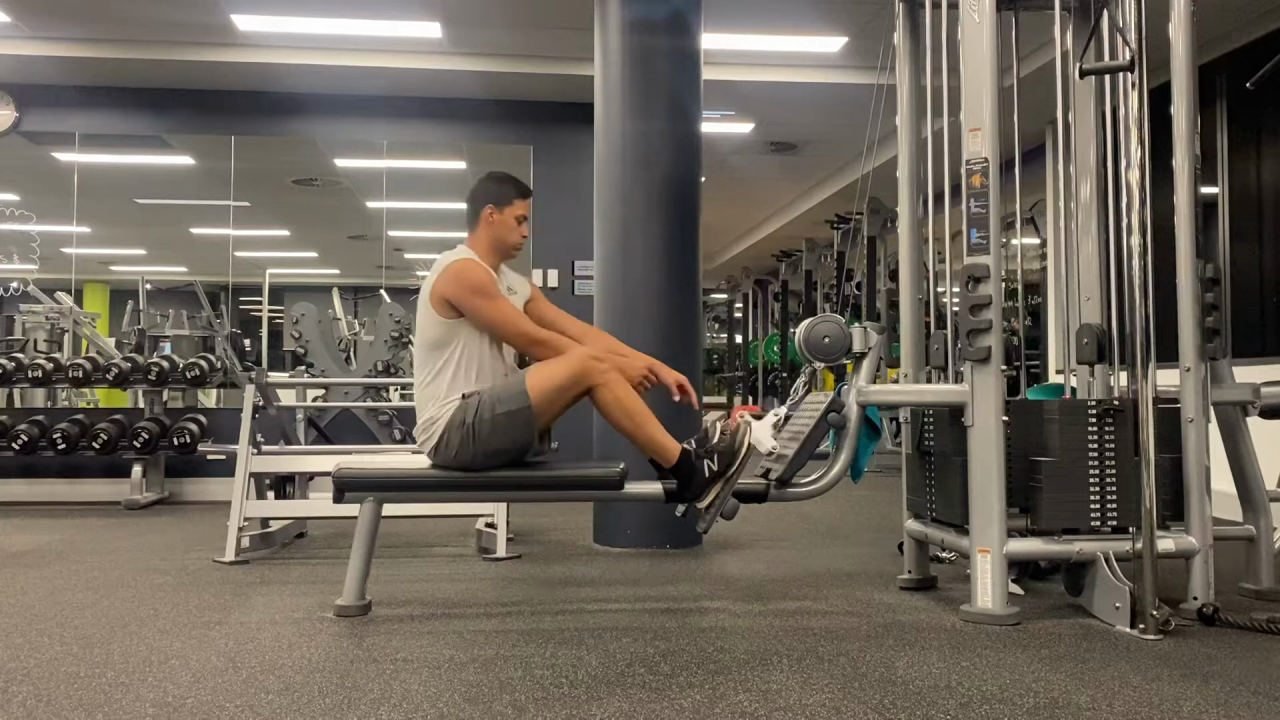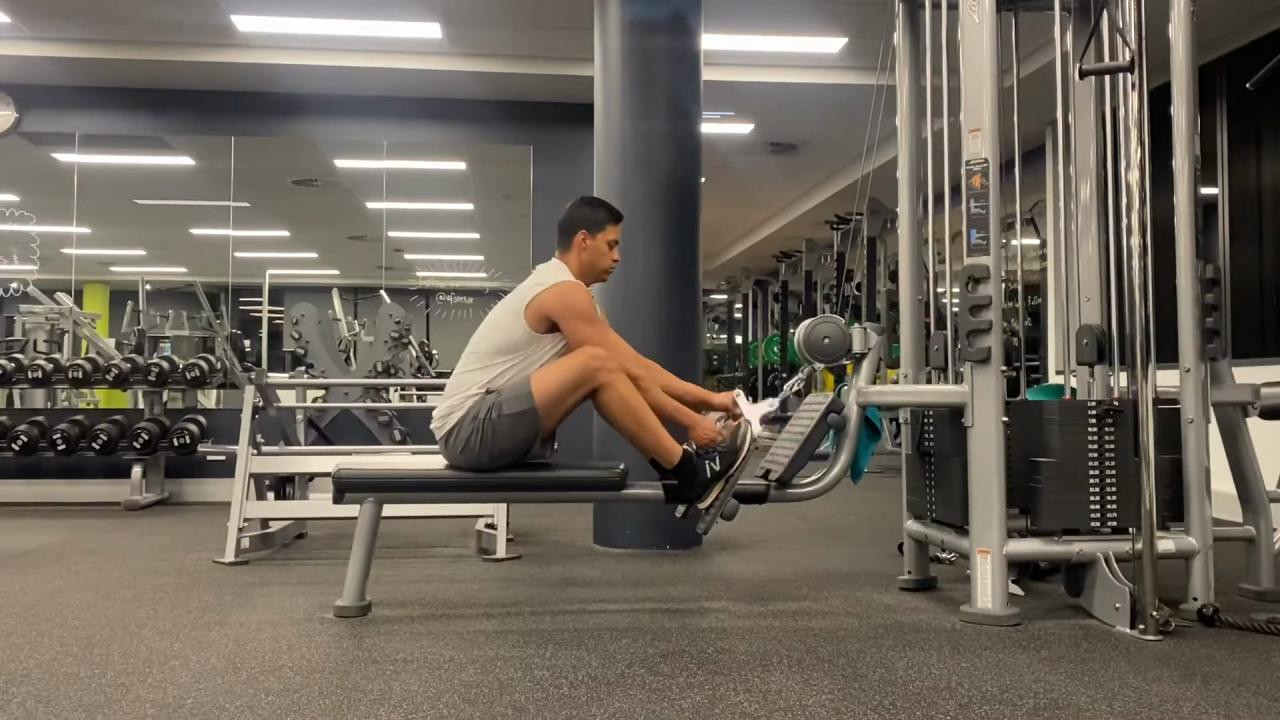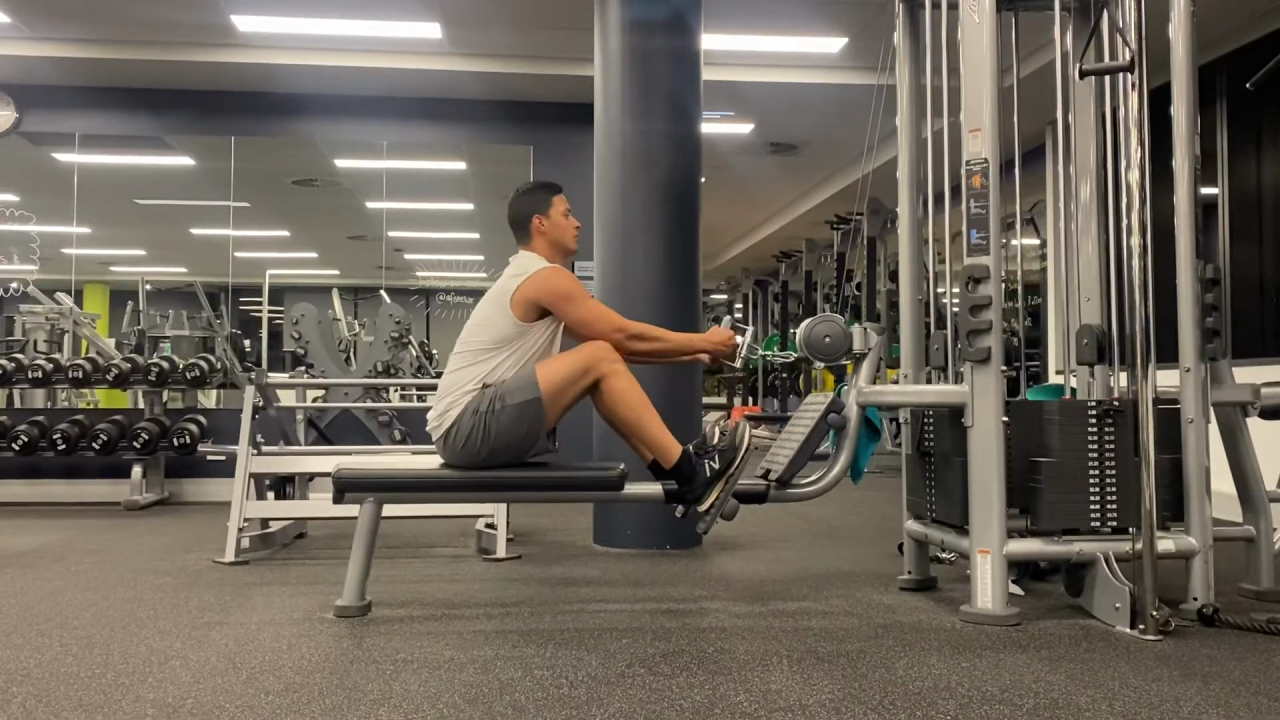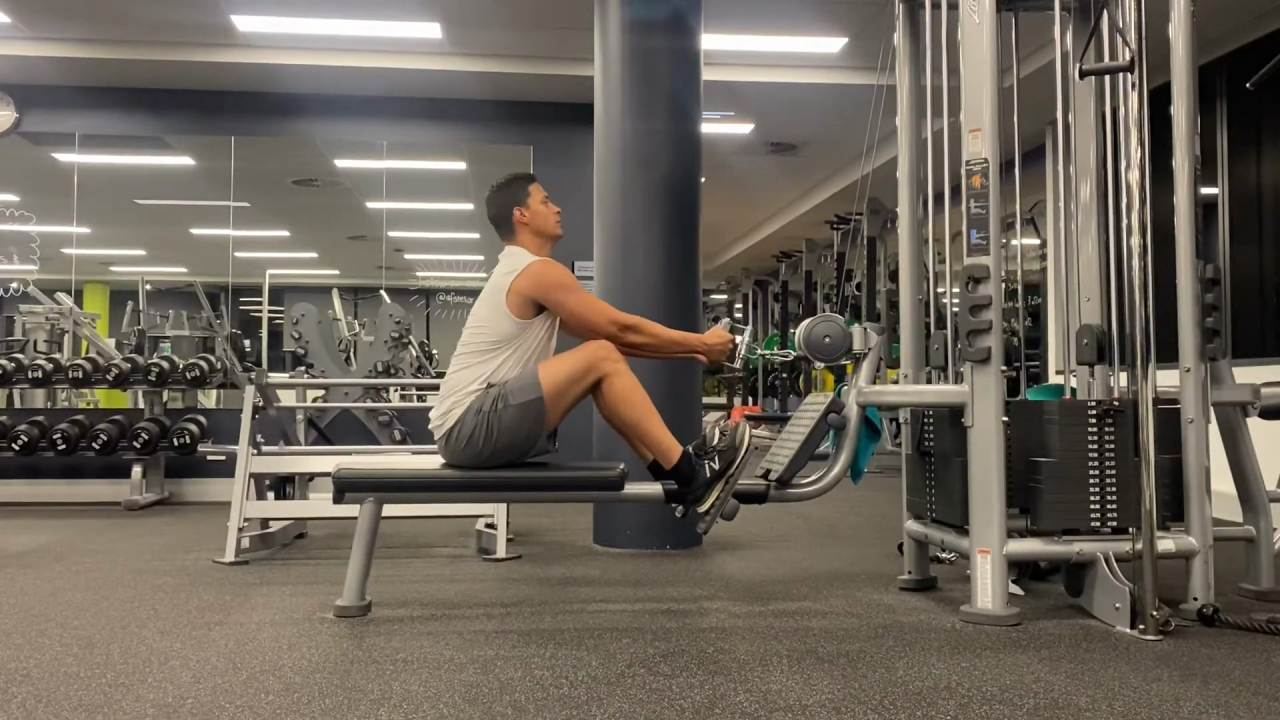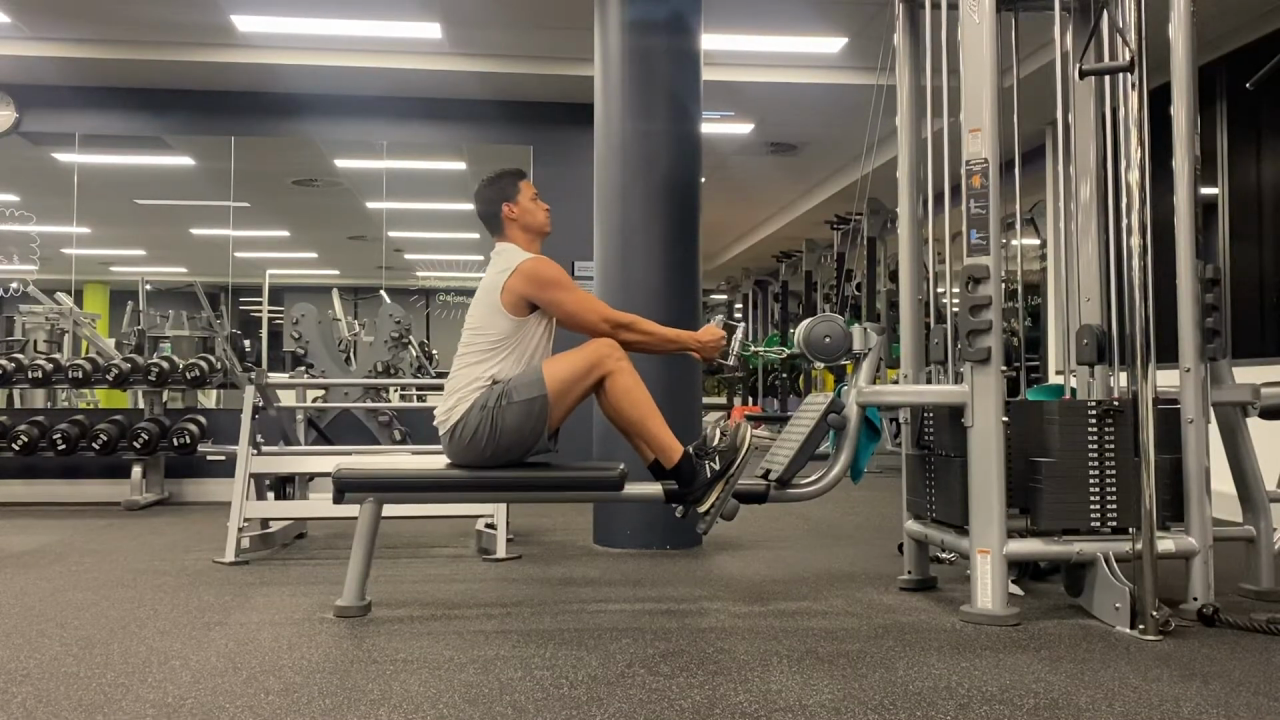
dt=1s
person 1, frame 1
left shoulder: (509, 283)
right shoulder: (461, 272)
left elbow: (580, 333)
right elbow: (535, 343)
left wrist: (655, 366)
right wrist: (619, 367)
left hip: (480, 421)
right hip: (453, 433)
left knee: (590, 362)
right knee: (592, 365)
left ankle: (676, 458)
right ankle: (689, 471)
person 1, frame 2
left shoulder: (562, 288)
right shoulder: (565, 292)
left elbow: (635, 364)
right elbow: (626, 373)
left wrist: (710, 398)
right wrist: (692, 421)
left hip: (488, 425)
right hip: (468, 431)
left knee: (600, 367)
right knee: (596, 364)
left ankle: (678, 463)
right ankle: (690, 473)
person 1, frame 3
left shoulder: (530, 276)
right shoulder: (546, 278)
left elbow: (620, 341)
right elbow: (626, 336)
left wrist: (691, 352)
right wrist: (703, 342)
left hip: (483, 424)
right hip: (466, 428)
left knee: (604, 357)
right knee: (600, 358)
left ankle: (674, 467)
right ankle: (690, 475)
person 1, frame 4
left shoulder: (520, 271)
right shoulder: (537, 271)
left elbow: (609, 333)
right elbow: (620, 328)
left wrist: (688, 349)
right wrist: (700, 343)
left hip: (481, 424)
right hip: (469, 428)
left knee: (604, 353)
right knee: (603, 357)
left ankle: (674, 468)
right ankle: (689, 475)
person 1, frame 5
left shoulder: (511, 267)
right shoulder: (530, 269)
left elbow: (605, 326)
right elbow: (613, 325)
left wrist: (682, 343)
right wrist: (693, 341)
left hip: (481, 423)
right hip: (474, 425)
left knee: (603, 357)
right knee: (606, 355)
left ankle: (677, 469)
right ankle: (690, 476)
